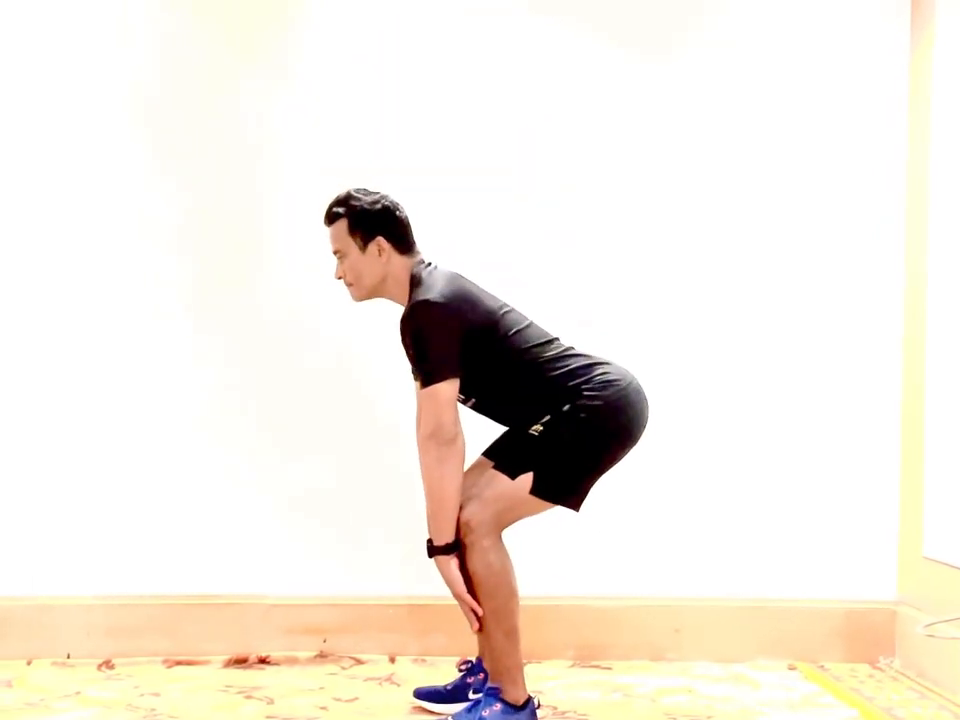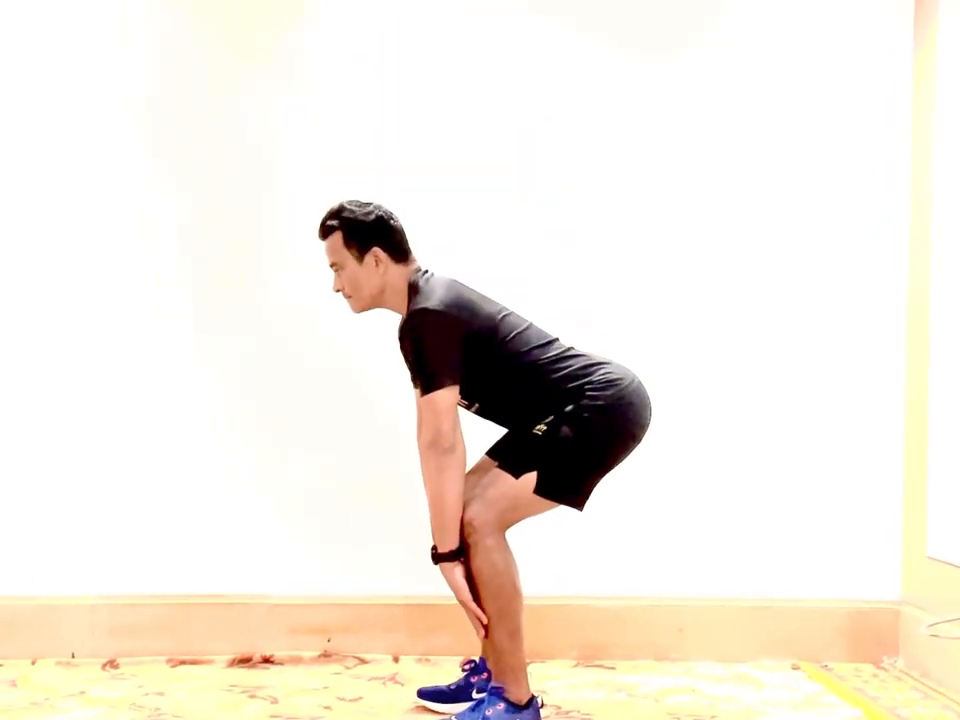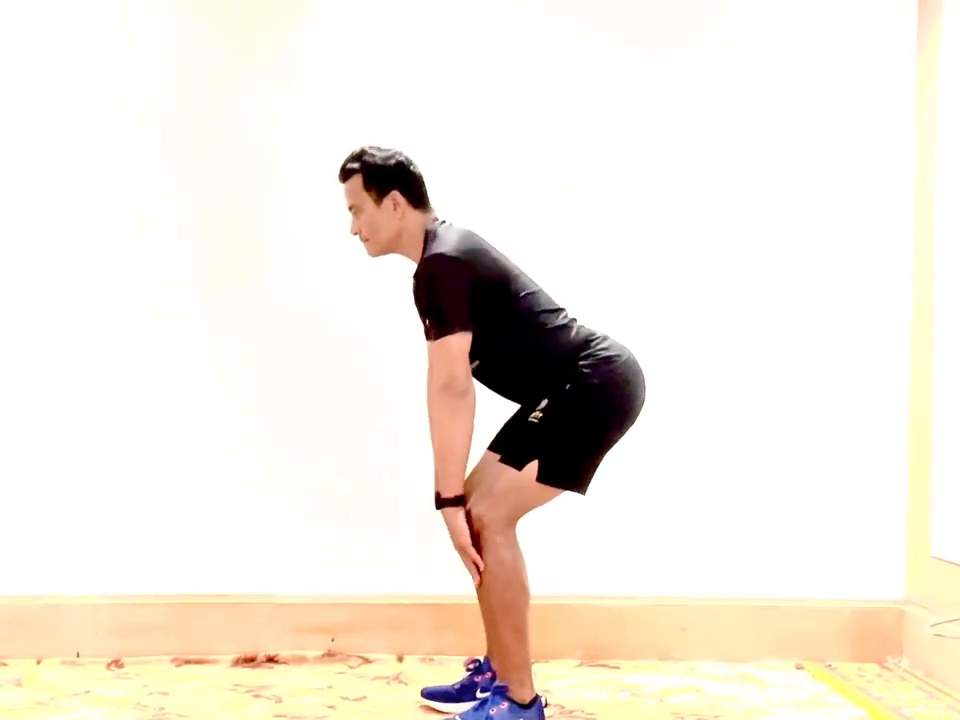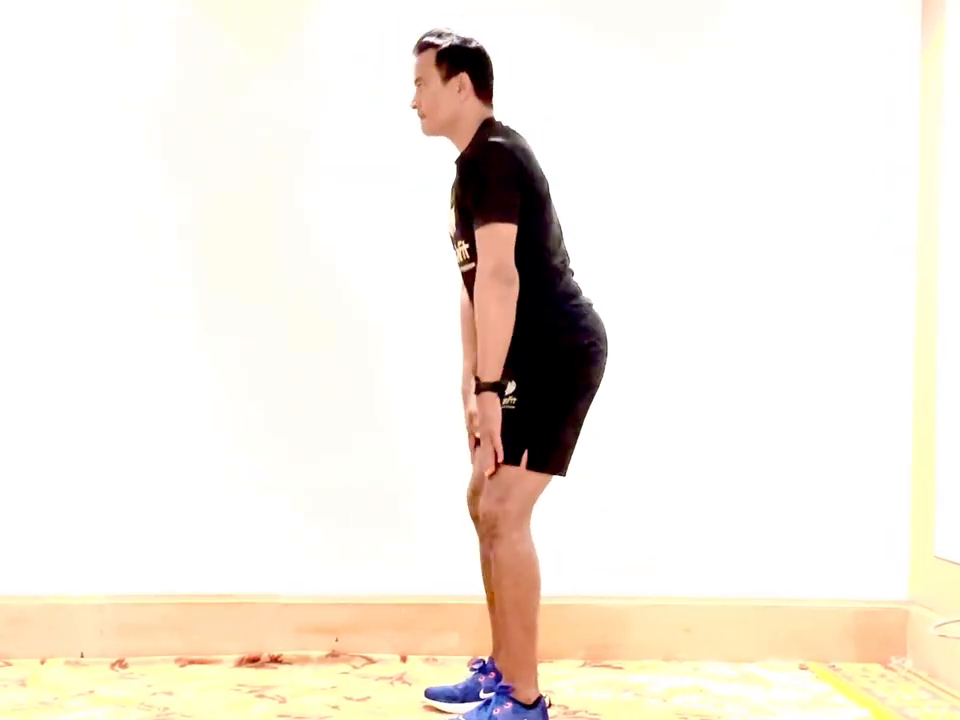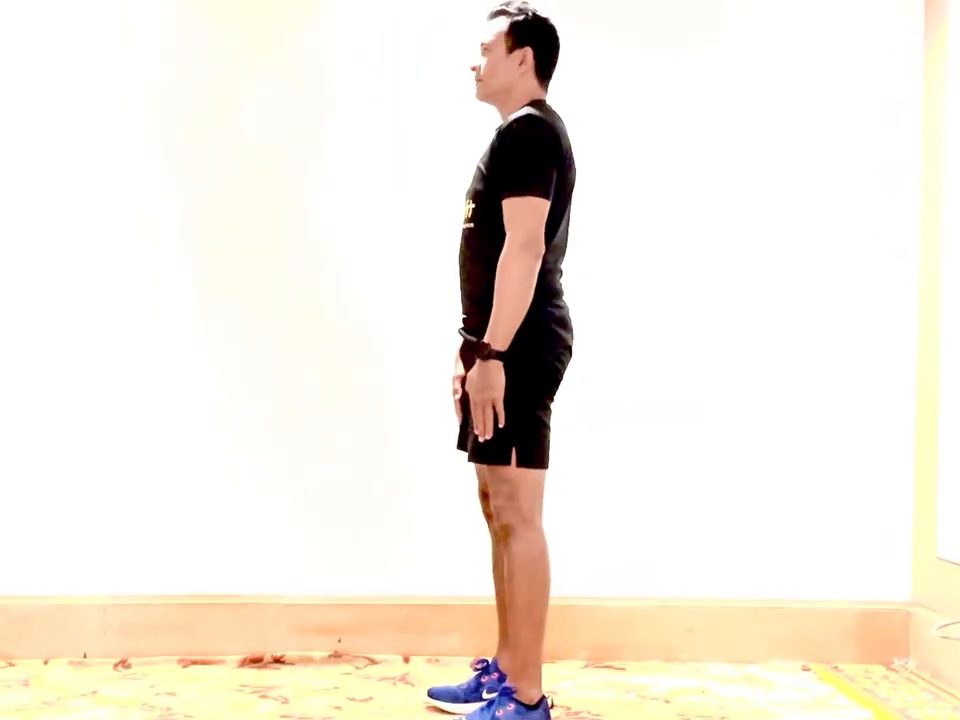
dt=0.5s
person 1, frame 1
left shoulder: (430, 311)
right shoulder: (434, 295)
left elbow: (439, 437)
right elbow: (440, 432)
left wrist: (442, 547)
right wrist: (446, 535)
left hip: (600, 409)
right hip: (586, 404)
left knee: (474, 521)
right knee: (466, 510)
right ankle: (489, 673)
person 1, frame 2
left shoulder: (429, 319)
right shoulder: (433, 303)
left elbow: (439, 445)
right elbow: (442, 439)
left wrist: (447, 555)
right wrist: (450, 544)
left hip: (605, 407)
right hip: (590, 404)
left knee: (478, 520)
right knee: (468, 508)
right ankle: (491, 673)
person 1, frame 3
left shoulder: (443, 265)
right shoulder: (444, 257)
left elbow: (452, 390)
right elbow: (448, 388)
left wrist: (449, 502)
right wrist: (453, 492)
left hip: (597, 386)
right hip: (579, 386)
left knee: (487, 514)
right knee: (479, 505)
right ankle: (497, 672)
person 1, frame 4
left shoulder: (490, 155)
right shoulder: (479, 160)
left elbow: (499, 277)
right elbow: (476, 283)
left wrist: (489, 388)
right wrist: (472, 380)
left hip: (557, 352)
right hip: (537, 353)
left knee: (503, 514)
right knee: (485, 505)
person 1, frame 5
left shoulder: (528, 128)
right shoulder: (522, 133)
left elbow: (524, 249)
left wrist: (492, 354)
right wrist: (472, 351)
left hip: (517, 347)
right hip: (500, 345)
left knee: (516, 515)
right knee: (499, 512)
